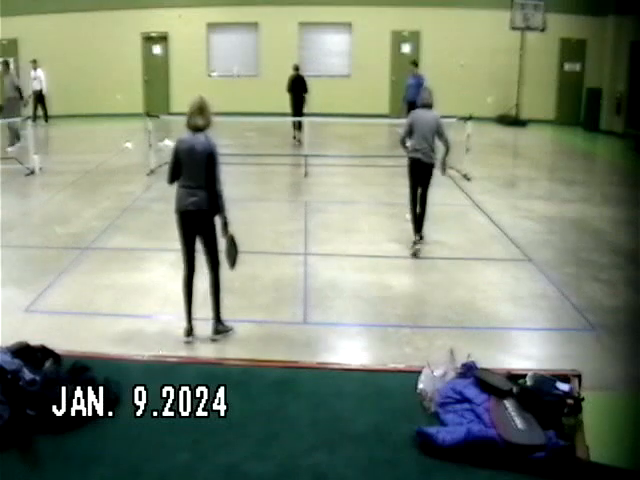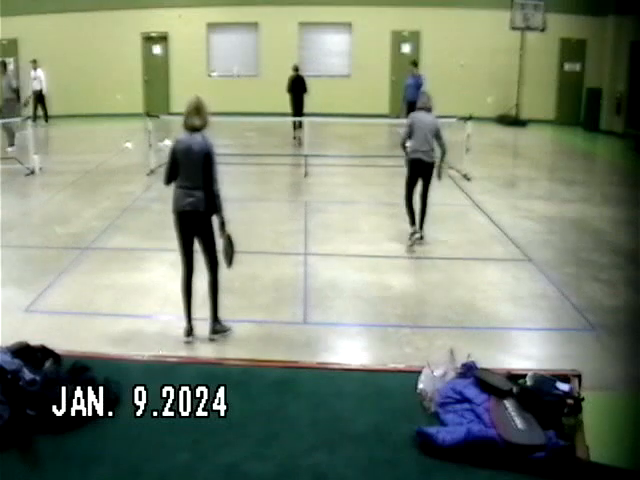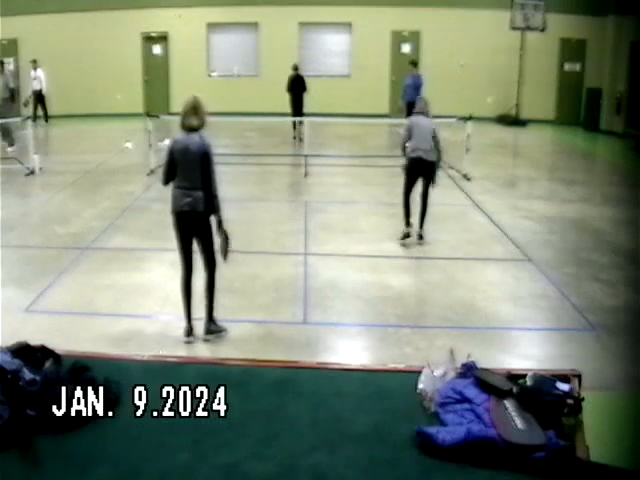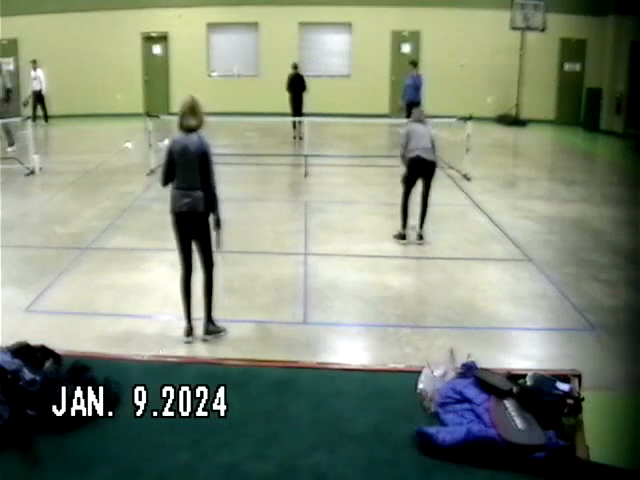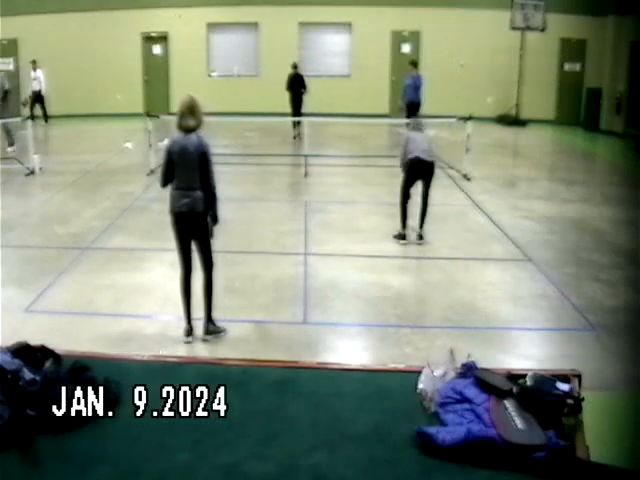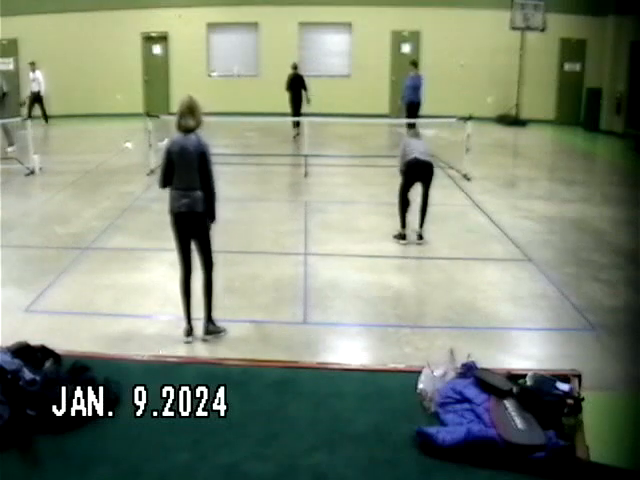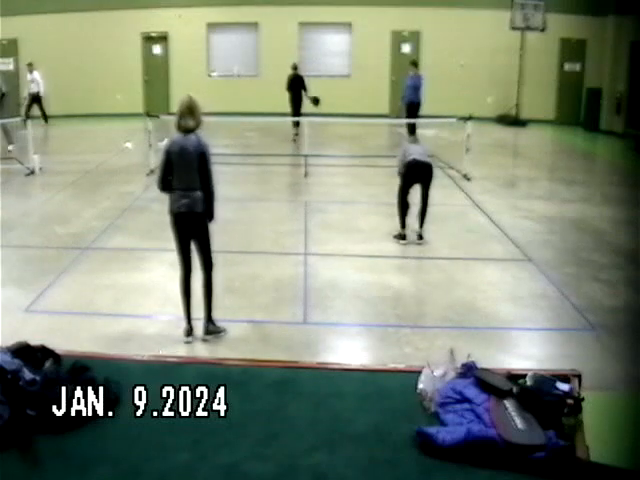
dt=0.1s
person 1, frame 1
left shoulder: (181, 143)
right shoulder: (209, 145)
left elbow: (171, 177)
right elbow: (215, 185)
right wrist: (223, 216)
left hip: (183, 208)
right hip: (203, 209)
left knee: (188, 267)
right knee: (213, 267)
left ankle: (189, 326)
right ankle: (216, 323)
person 1, frame 2
left shoulder: (178, 144)
right shoulder: (205, 145)
left elbow: (168, 179)
right elbow: (212, 185)
right wrist: (220, 215)
left hip: (181, 208)
right hip: (201, 209)
left knee: (187, 268)
right knee: (212, 266)
left ankle: (188, 326)
right ankle: (214, 323)
person 1, frame 3
left shoulder: (175, 144)
right shoulder: (204, 145)
left elbow: (166, 179)
right elbow: (210, 184)
right wrist: (218, 215)
left hip: (179, 209)
right hip: (199, 209)
left knee: (186, 268)
right knee: (209, 266)
left ankle: (189, 326)
right ankle: (209, 323)
person 1, frame 4
left shoulder: (174, 145)
right shoulder: (202, 145)
left elbow: (165, 180)
right elbow: (210, 184)
right wrist: (216, 213)
left hip: (178, 210)
right hip: (198, 209)
left knee: (186, 268)
right knee: (207, 266)
left ankle: (188, 325)
right ankle: (208, 323)
person 1, frame 5
left shoulder: (173, 145)
right shoulder: (201, 145)
left elbow: (164, 181)
right elbow: (209, 184)
right wrist: (214, 213)
left hip: (178, 210)
right hip: (198, 209)
left knee: (185, 268)
right knee: (207, 267)
left ankle: (188, 326)
right ankle: (208, 323)
person 1, frame 6
left shoulder: (172, 145)
right shoulder: (201, 145)
left elbow: (163, 182)
right elbow: (209, 184)
right wrist: (211, 212)
left hip: (177, 210)
right hip: (198, 209)
left knee: (185, 268)
right knee: (207, 267)
left ankle: (188, 326)
right ankle: (208, 323)
person 1, frame 7
left shoulder: (171, 146)
right shoulder: (200, 145)
left elbow: (162, 183)
right elbow: (207, 184)
right wrist: (210, 212)
left hip: (177, 211)
right hip: (197, 209)
left knee: (185, 268)
right knee: (207, 267)
left ankle: (188, 326)
right ankle: (208, 323)
person 2, frame 1
left shoulder: (414, 114)
right shoulder: (436, 117)
left elbow: (402, 140)
right elbow: (446, 144)
right wrist: (444, 160)
left hip: (415, 160)
right hip: (429, 162)
left knee: (414, 200)
right knee: (423, 197)
left ankle: (417, 238)
right ankle: (419, 233)
person 2, frame 2
left shoulder: (413, 116)
right shoulder: (434, 120)
left elbow: (403, 141)
right elbow: (443, 147)
left wrist: (407, 155)
right wrist: (440, 164)
left hip: (415, 160)
right hip: (429, 162)
left knee: (408, 196)
right knee: (424, 196)
left ankle: (414, 229)
right ankle: (420, 232)
person 2, frame 3
left shoulder: (412, 120)
right shoulder: (431, 123)
left elbow: (404, 143)
right elbow: (438, 148)
left wrist: (406, 159)
right wrist: (435, 171)
left hip: (415, 160)
right hip: (430, 162)
left knee: (406, 194)
right knee: (424, 196)
left ankle: (407, 229)
right ankle: (420, 233)
person 2, frame 4
left shoulder: (409, 127)
right shoulder: (428, 130)
left elbow: (403, 151)
left wrist: (406, 167)
right wrist: (430, 174)
left hip: (415, 161)
right hip: (430, 164)
left knee: (406, 195)
right knee: (425, 196)
left ankle: (403, 233)
right ankle: (420, 233)
person 2, frame 5
left shoulder: (408, 135)
right shoulder: (425, 137)
left elbow: (403, 158)
left wrist: (406, 173)
left hip: (414, 162)
right hip: (429, 164)
left knee: (404, 195)
right knee: (425, 196)
left ankle: (403, 233)
right ankle: (420, 233)
person 2, frame 6
left shoulder: (406, 141)
right shoulder: (422, 143)
left elbow: (402, 166)
left wrist: (404, 180)
left hip: (413, 165)
right hip: (428, 166)
left knee: (402, 196)
right knee: (425, 197)
left ankle: (403, 233)
right ankle: (420, 233)
person 2, frame 7
left shoulder: (406, 147)
right shoulder: (422, 148)
left elbow: (401, 169)
left hip: (412, 166)
right hip: (427, 167)
left knee: (401, 196)
right knee: (425, 197)
left ankle: (402, 233)
right ankle: (420, 233)
